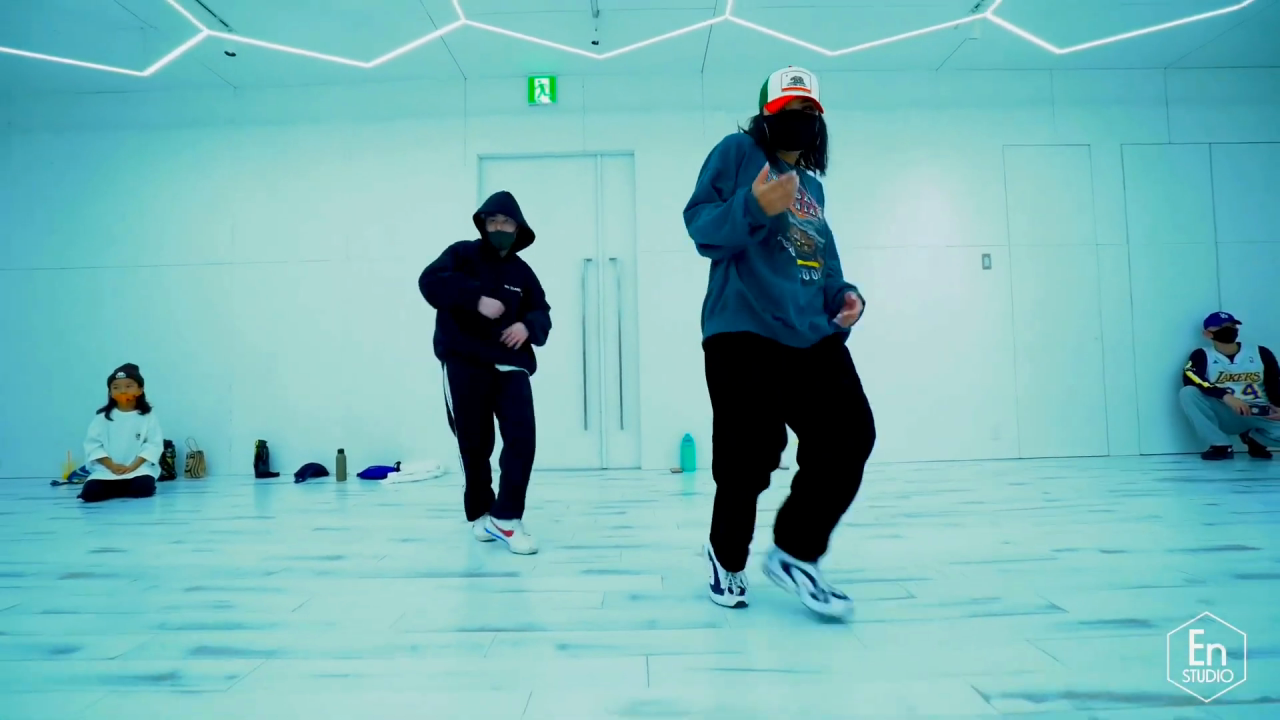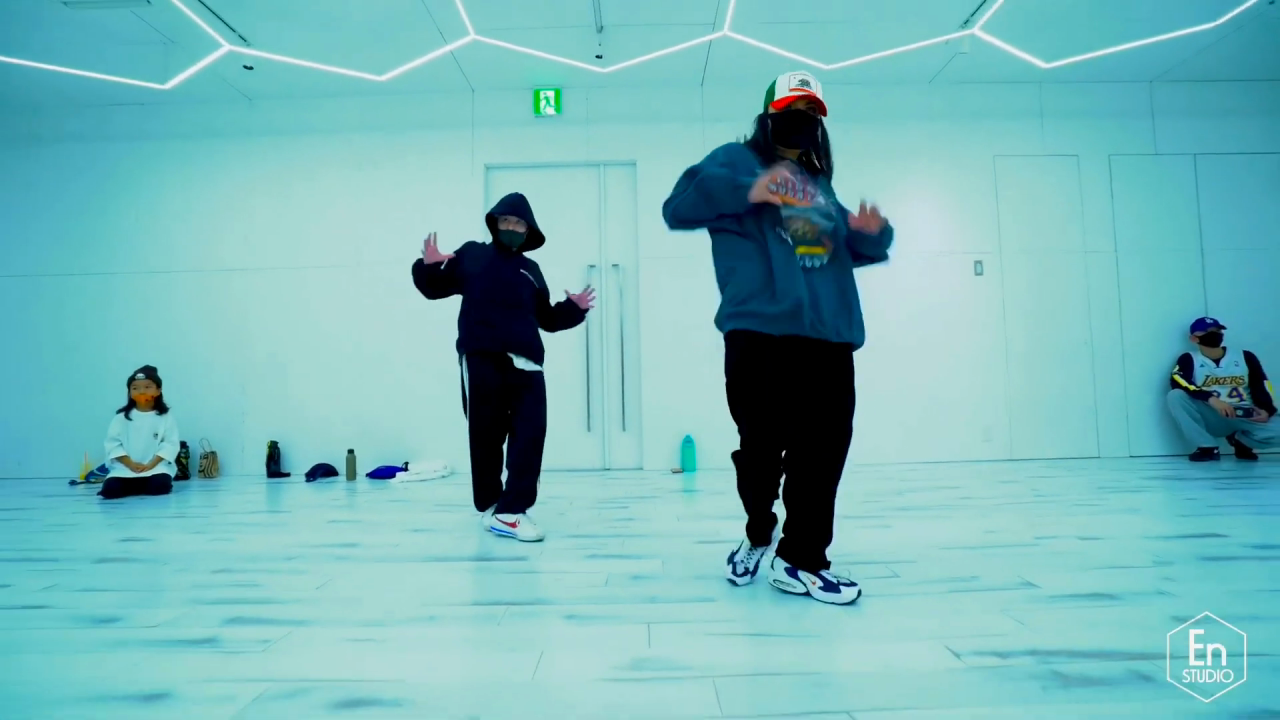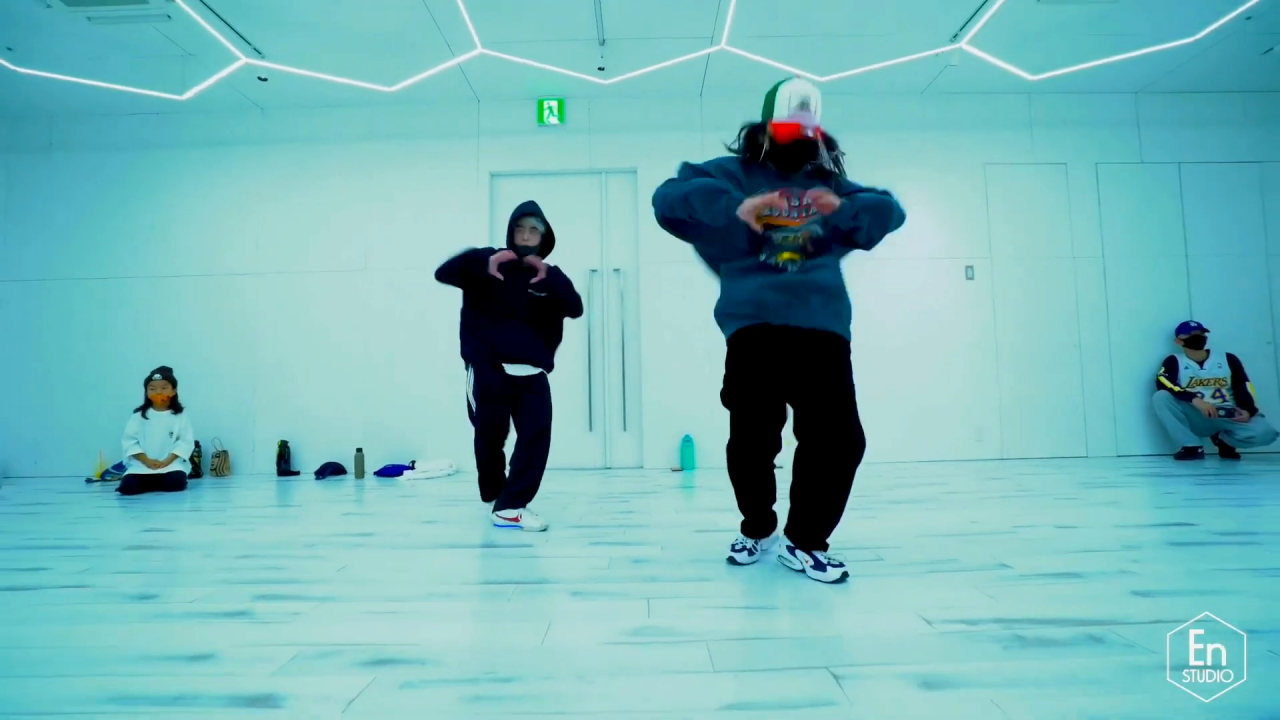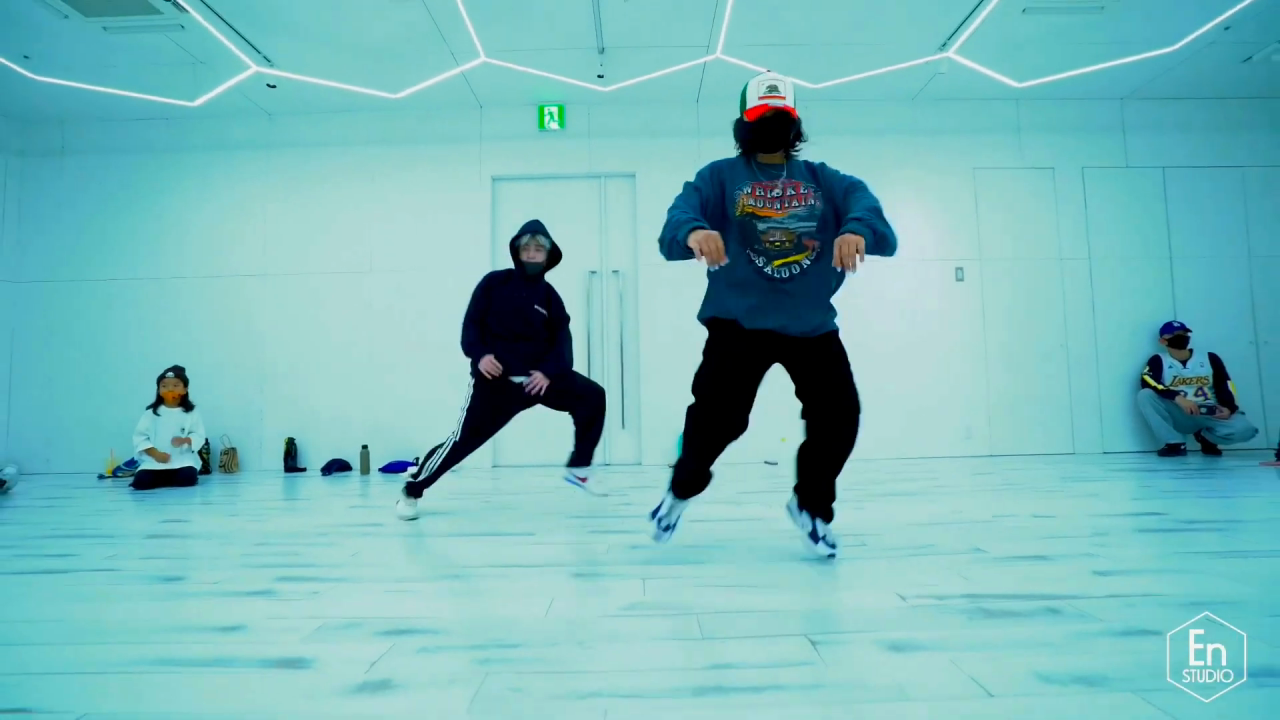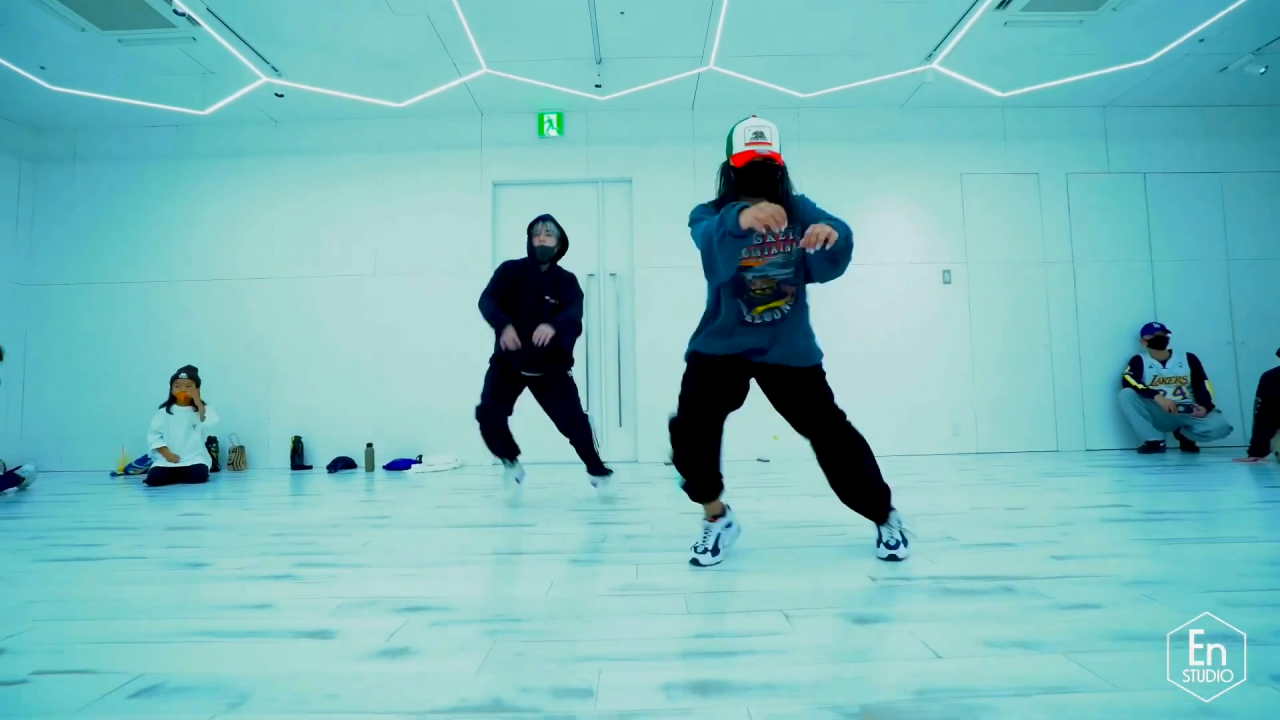
dt=0.2s
person 1, frame 1
left shoulder: (809, 187)
right shoulder: (736, 152)
right elbow: (704, 224)
left wrist: (846, 298)
right wrist: (754, 208)
left hip: (815, 335)
right hip: (745, 330)
left knee: (848, 436)
right knee: (746, 455)
left ankle: (798, 552)
right ankle: (727, 564)
person 1, frame 2
left shoulder: (822, 187)
right shoulder: (739, 162)
left elbow: (860, 248)
right elbow: (679, 207)
left wrist: (872, 230)
right wrist: (745, 196)
left hip: (829, 329)
right hip: (760, 327)
left knee: (824, 450)
right knee: (763, 447)
left ankle: (800, 560)
right ankle: (759, 535)
person 1, frame 3
left shoulder: (826, 181)
right shoulder: (730, 175)
left elbow: (887, 212)
right elbow: (671, 203)
left wrist: (845, 211)
right wrist: (732, 207)
left hip: (819, 330)
right hip: (753, 326)
left knee: (837, 441)
right knee: (753, 442)
left ankle: (805, 541)
right ankle: (756, 527)
person 1, frame 4
left shoulder: (819, 177)
right shoulder: (721, 176)
left elbow: (862, 207)
right elbow: (680, 217)
left wrist: (858, 231)
right wrist: (692, 234)
left hip: (808, 322)
right hip: (738, 322)
left knee: (836, 415)
right knee: (716, 417)
left ankle: (810, 505)
right ankle: (683, 488)
person 1, frame 5
left shoulder: (798, 209)
right shoulder: (710, 216)
left elbow: (828, 260)
right elbow: (713, 242)
left wrist: (830, 234)
right wrist: (744, 220)
left hip: (789, 353)
right hip: (720, 350)
left knee: (834, 438)
right knee: (692, 433)
left ankle: (882, 514)
right ankle: (716, 517)
person 2, frame 1
left shoulder: (522, 272)
right shoulder: (463, 253)
left elbow: (541, 317)
right elbow: (431, 283)
left wrist: (527, 327)
right wrist: (476, 299)
left hip: (509, 364)
right hip: (463, 363)
left knee: (521, 436)
right knee: (473, 441)
left ankle: (505, 518)
right ankle: (480, 514)
person 2, frame 2
left shoulder: (530, 270)
right shoulder: (474, 255)
left elbow: (546, 319)
right elbow: (435, 288)
left wrist: (575, 309)
right wrist: (428, 265)
left hip: (525, 362)
right hip: (481, 359)
left knee: (530, 434)
right knee: (485, 436)
left ankle: (511, 510)
right ankle: (488, 506)
person 2, frame 3
left shoulder: (547, 274)
right shoulder: (486, 259)
left elbow: (572, 306)
right elbow: (446, 273)
left wrist: (547, 277)
right wrist: (485, 266)
left hip: (530, 369)
right hip: (487, 365)
left knee: (537, 432)
right knee: (488, 435)
left ankle: (511, 507)
right ankle: (496, 499)
person 2, frame 4
left shoulder: (550, 296)
right shoulder: (493, 284)
left elbow: (562, 343)
right elbow: (472, 327)
left wrist: (548, 371)
right wrist: (481, 354)
left hip: (541, 377)
right hip: (498, 379)
left knee: (592, 397)
right knee: (465, 437)
left ankle: (578, 468)
right ankle: (413, 491)
person 2, frame 5
left shoulder: (566, 281)
right shoulder: (510, 270)
left elbow: (572, 318)
right elbow: (488, 301)
left wrist: (552, 327)
right wrist: (505, 323)
left hip: (551, 364)
right hip: (510, 361)
left knee: (574, 421)
right knee: (488, 413)
left ankle: (598, 472)
right ankle: (510, 461)
